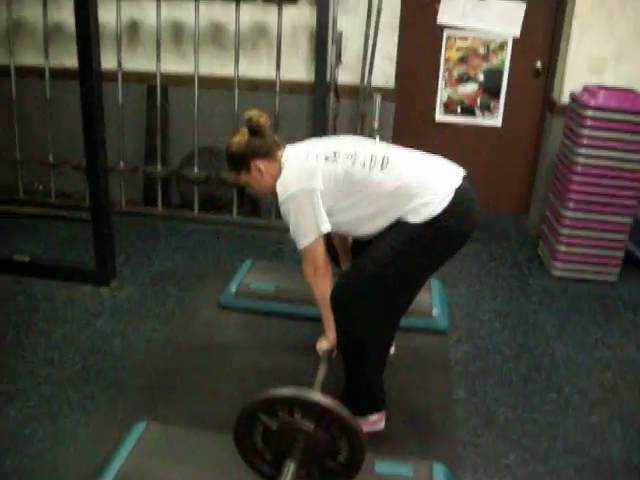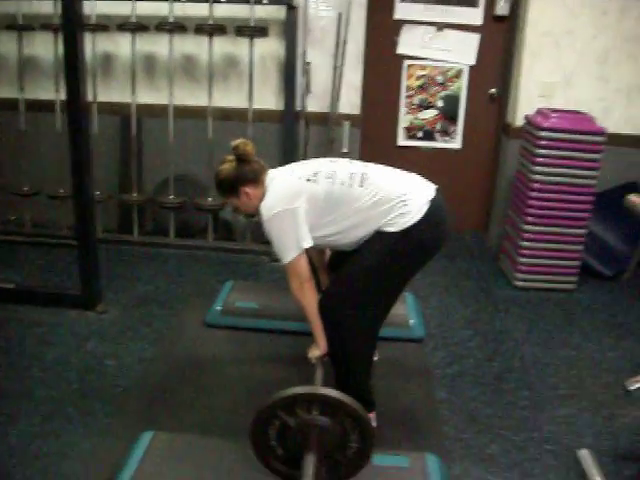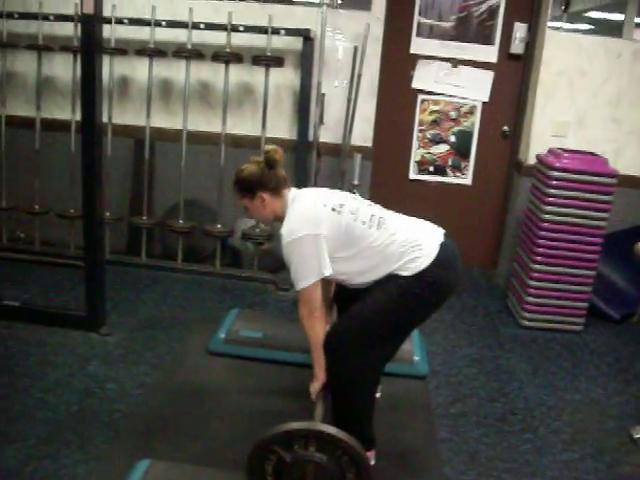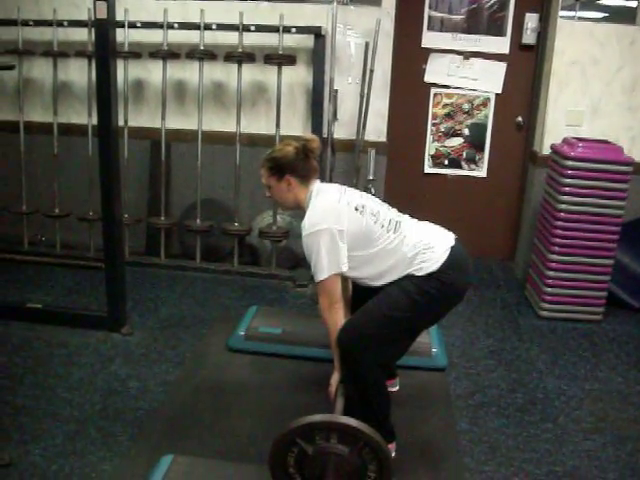
dt=1s
person 1, frame 1
left shoulder: (294, 186)
right shoulder: (306, 157)
left elbow: (316, 268)
right elbow: (340, 214)
left wrist: (331, 332)
right wrist: (349, 268)
left hip: (439, 214)
right hip: (449, 187)
left knee: (352, 297)
right knee: (365, 265)
left ankle: (365, 409)
right ankle: (376, 338)
person 1, frame 2
left shoulder: (276, 207)
right shoulder: (286, 180)
left elbow: (300, 281)
right elbow: (316, 236)
left wrist: (321, 341)
right wrist: (327, 283)
left hip: (413, 223)
right hip: (419, 200)
left knee: (341, 305)
right knee: (342, 272)
right ankle: (360, 346)
person 1, frame 3
left shoulder: (297, 229)
right shoulder: (307, 201)
left elbow: (311, 309)
right elbow: (326, 274)
left wrist: (320, 372)
right wrist: (328, 321)
left hip: (426, 272)
right hip: (429, 247)
left knee: (344, 345)
right knee: (349, 299)
left ankle: (357, 446)
right ankle: (365, 381)
person 1, frame 4
left shoulder: (318, 222)
right shoulder: (329, 195)
left elbow: (330, 302)
right elbow: (344, 278)
left wrist: (341, 365)
right wrist: (349, 319)
left hip: (439, 274)
right hip: (440, 252)
left knee: (355, 341)
right knee: (362, 299)
left ankle: (376, 438)
right ankle: (383, 373)
